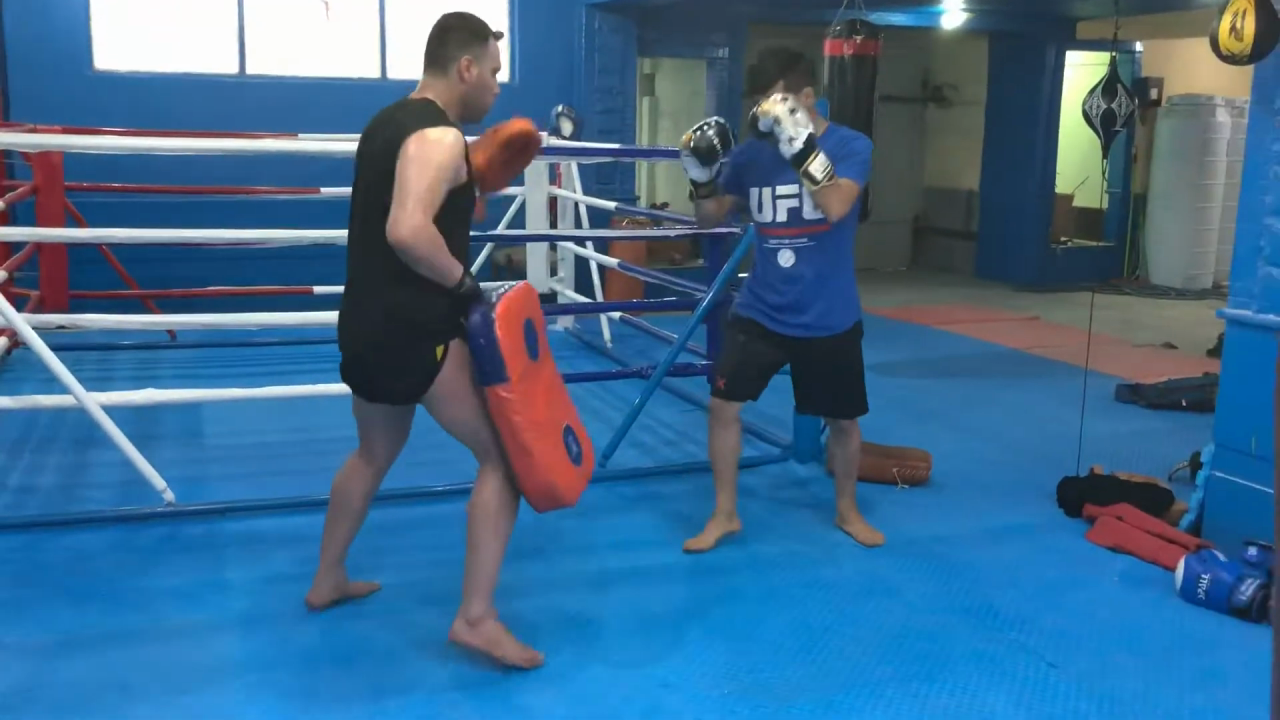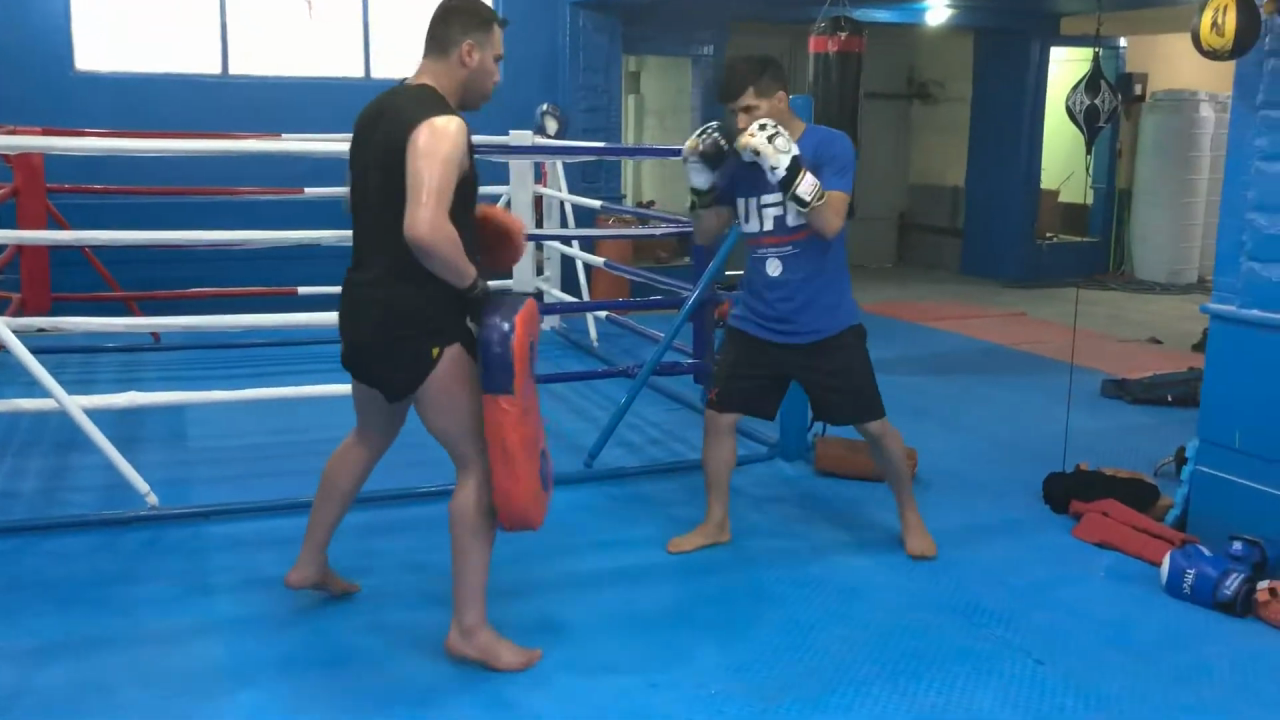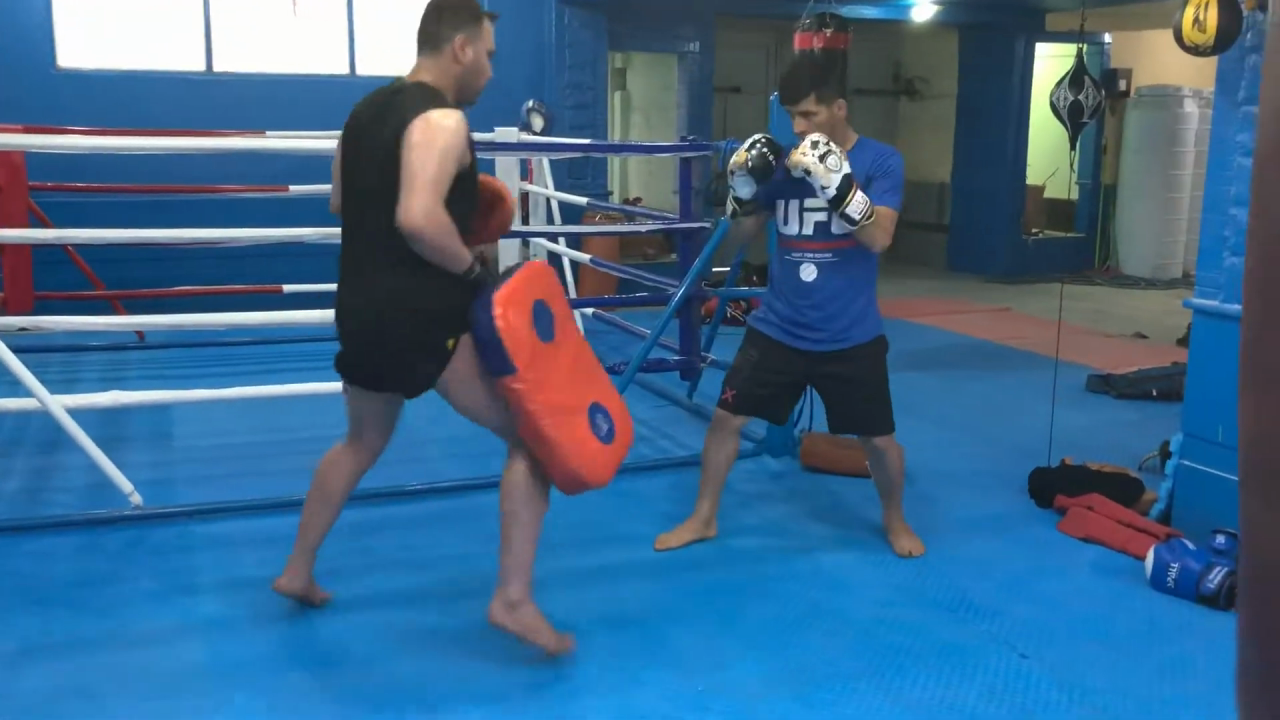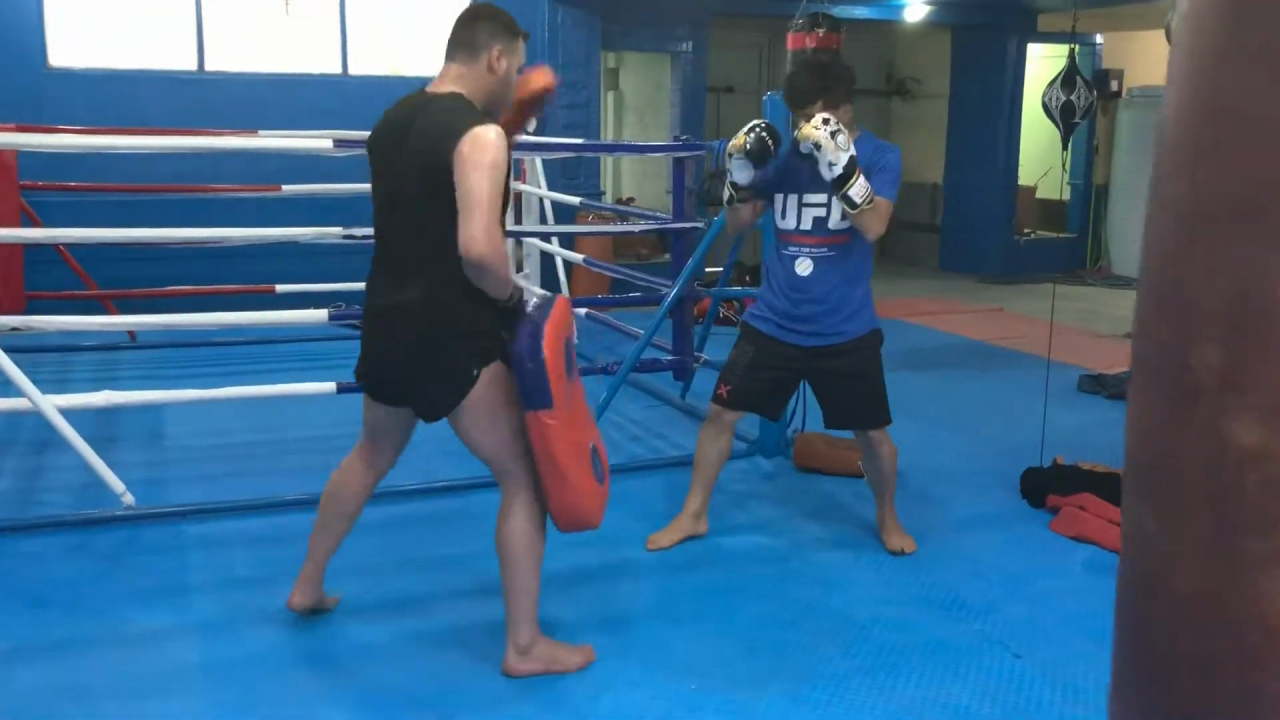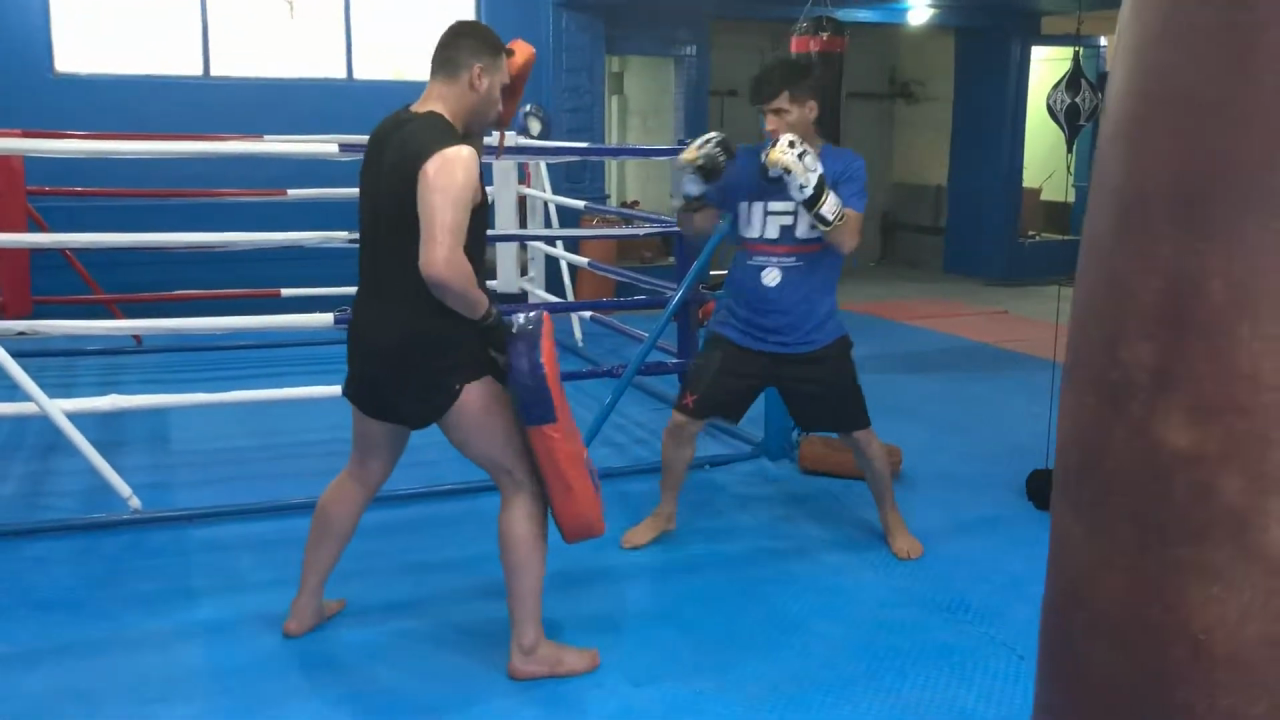
dt=0.4s
person 1, frame 1
left shoulder: (385, 123)
right shoulder: (439, 136)
right elbow: (407, 232)
left wrist: (476, 179)
right wrist: (464, 284)
left hip: (365, 321)
right hip: (419, 326)
left knee: (374, 453)
right knee: (503, 455)
left ankle: (328, 580)
right ankle: (476, 617)
person 1, frame 2
left shoulder: (379, 110)
right shoulder: (442, 124)
right elbow: (425, 229)
right wrist: (474, 284)
left hip: (366, 309)
right hip: (419, 319)
left knee: (371, 438)
right knee: (479, 462)
left ankle: (311, 563)
right ankle: (470, 629)
person 1, frame 3
left shoulder: (366, 111)
right shoulder: (441, 118)
left elbow: (343, 203)
right elbow: (418, 217)
right wrist: (472, 268)
left hip: (363, 311)
right hip: (426, 314)
left knee: (361, 442)
left ankle: (298, 573)
right ankle: (514, 600)
person 1, frame 4
left shoulder: (392, 121)
right shoulder: (481, 135)
right elbow: (479, 247)
right wrist: (511, 298)
left hip: (387, 322)
right hip: (454, 335)
left knee: (372, 455)
right knee: (520, 478)
left ankle: (307, 586)
right ankle: (524, 645)
person 1, frame 5
left shoulder: (390, 132)
right shoulder: (453, 155)
right elbow: (440, 267)
left wrist: (484, 124)
right wrist: (490, 316)
left hip: (375, 338)
right hip: (438, 351)
left knee: (362, 473)
right knee: (523, 480)
left ankle: (304, 606)
right ankle: (530, 647)
person 2, frame 1
left shoulder: (850, 145)
right shoulder: (752, 152)
left elbow: (836, 206)
right elbow: (710, 218)
left wrist: (800, 142)
right wrist: (701, 172)
left hip: (830, 318)
right hip: (760, 312)
left knee: (844, 420)
right knee: (723, 405)
left ankle: (847, 509)
right ankle: (725, 514)
person 2, frame 2
left shoulder: (832, 146)
right shoulder: (739, 158)
left elbow: (830, 222)
right elbow: (704, 236)
left wrist: (786, 165)
right wrist: (700, 181)
left hip: (827, 326)
right hip: (756, 325)
left knee: (874, 425)
right knee: (718, 418)
left ankle: (910, 514)
right ankle: (715, 522)
person 2, frame 3
left shoulder: (881, 161)
right shoulder: (784, 161)
left elbow: (878, 238)
right elbow: (741, 236)
left wrist: (836, 181)
right wrist: (743, 188)
left hip: (850, 336)
right hip: (778, 328)
left knee: (878, 439)
right knee: (726, 418)
left ankle: (895, 520)
right ankle: (703, 518)
person 2, frame 4
left shoulder: (881, 156)
right shoulder: (784, 154)
left elbow: (873, 227)
right elbow: (737, 224)
left wrist: (840, 162)
right wrist: (741, 172)
left hip: (845, 331)
right hip: (773, 324)
left knee: (873, 431)
right knee: (722, 412)
left ankle: (888, 518)
right ankle: (693, 514)
person 2, frame 5
left shoulder: (844, 166)
right shoulder: (746, 161)
left elbow: (846, 241)
right elbow: (694, 231)
left wrist: (810, 182)
right wrist: (695, 184)
left hip: (812, 339)
right hip: (739, 333)
left knee: (858, 434)
right knee: (683, 422)
left ankle: (892, 520)
right ankle: (663, 513)
